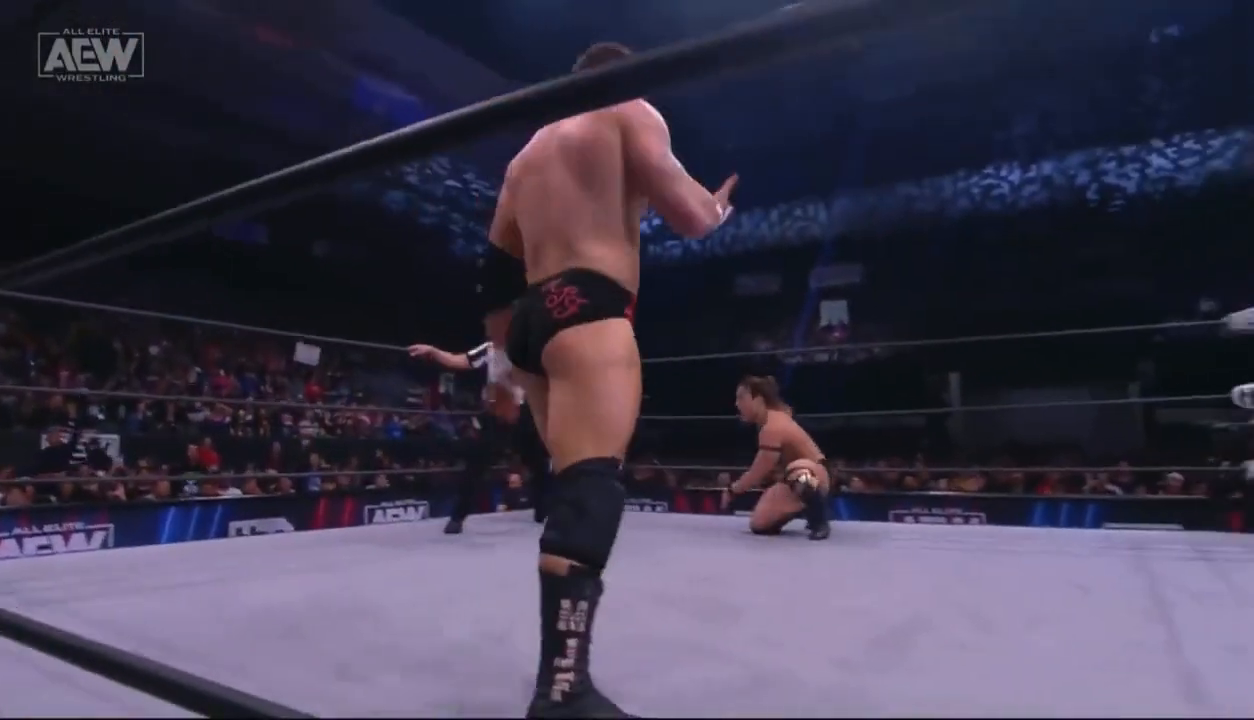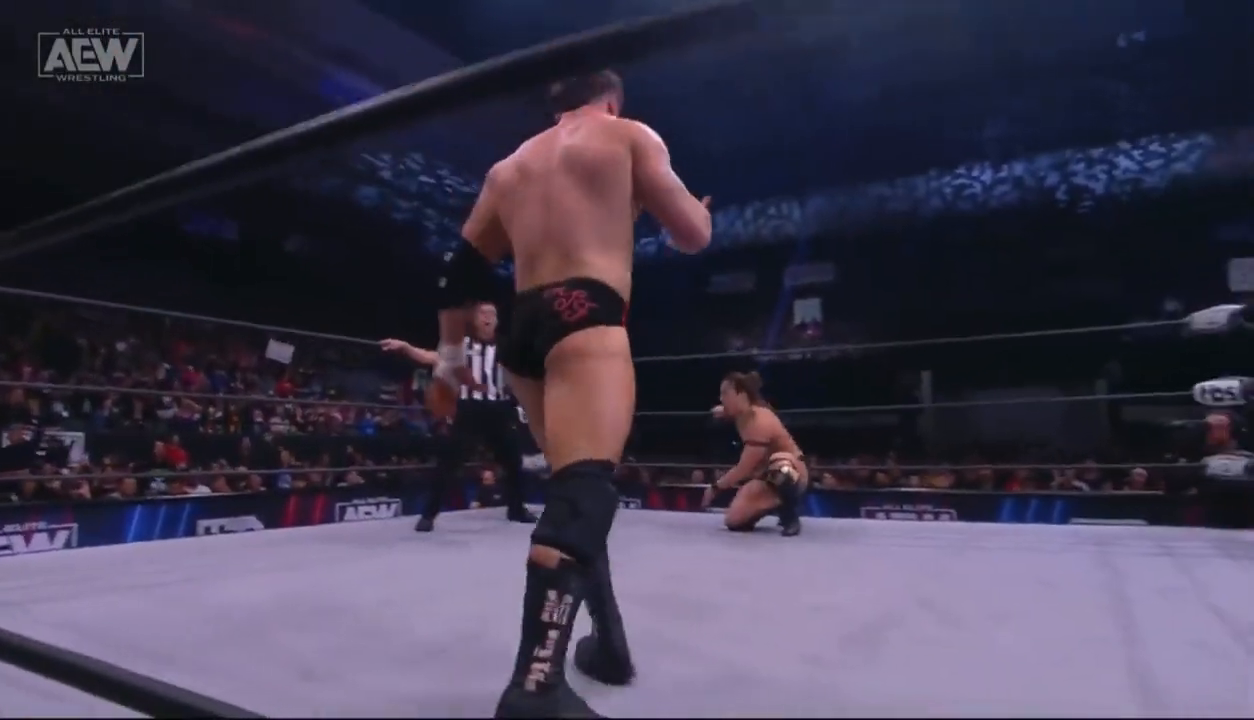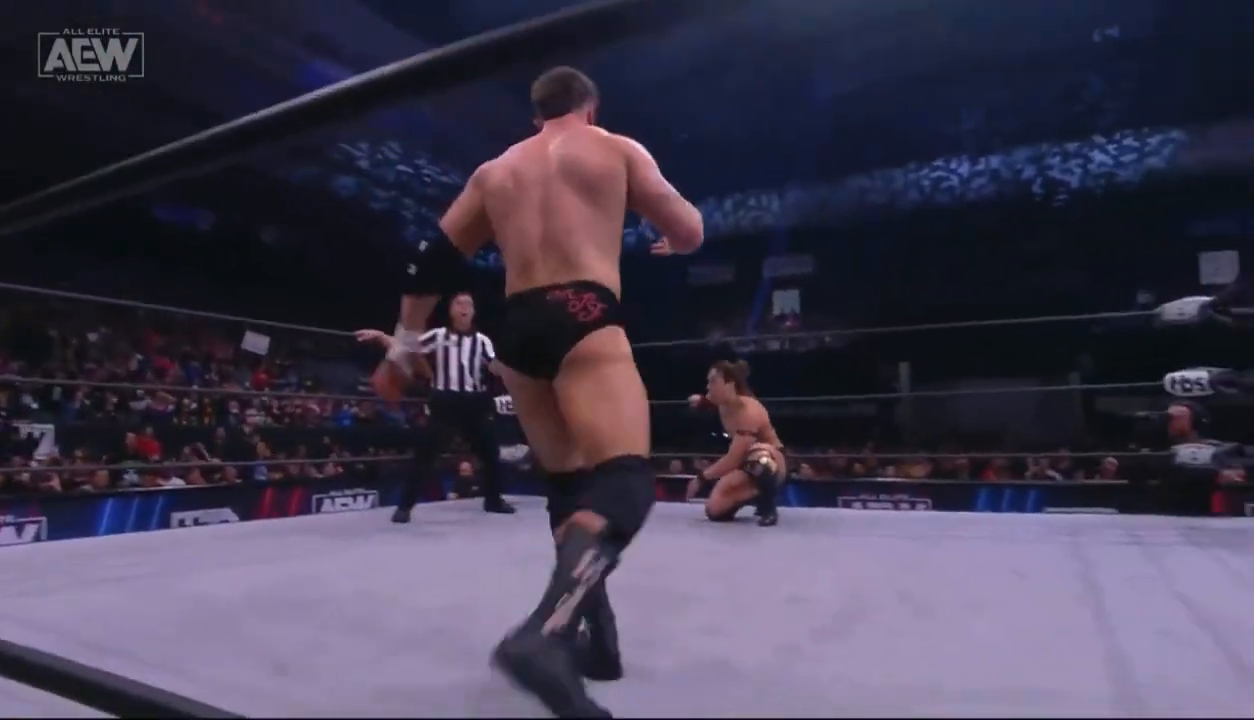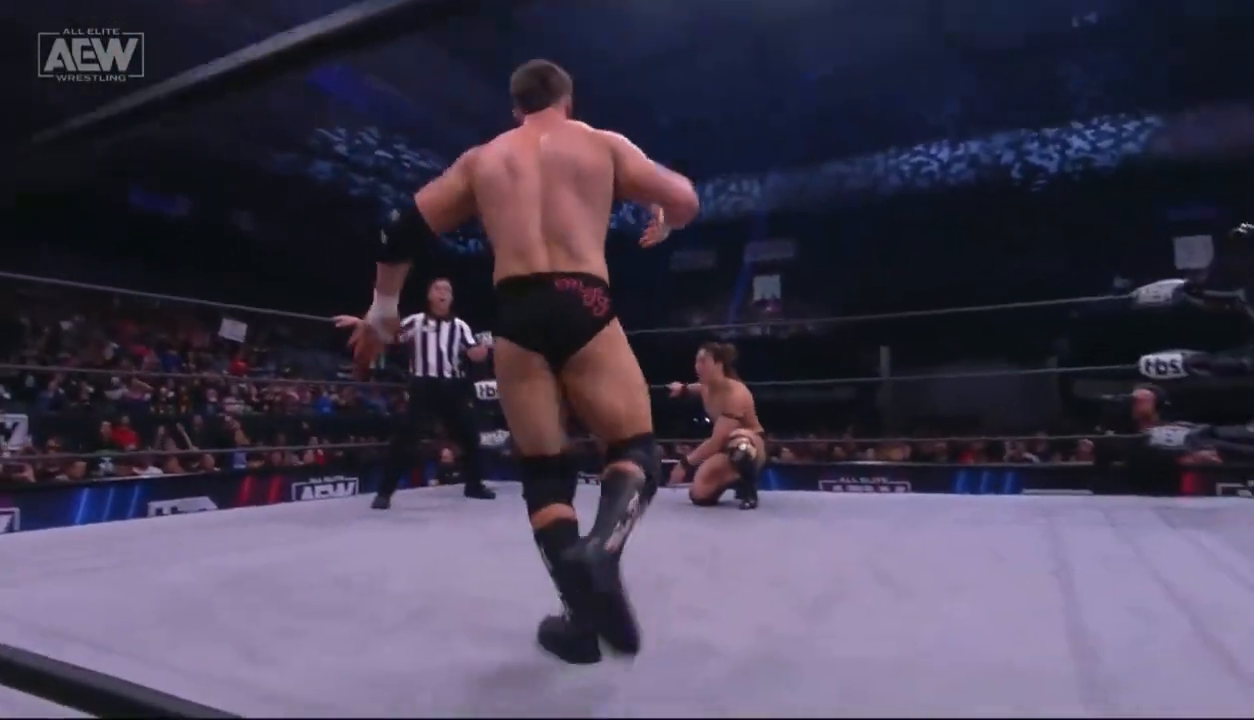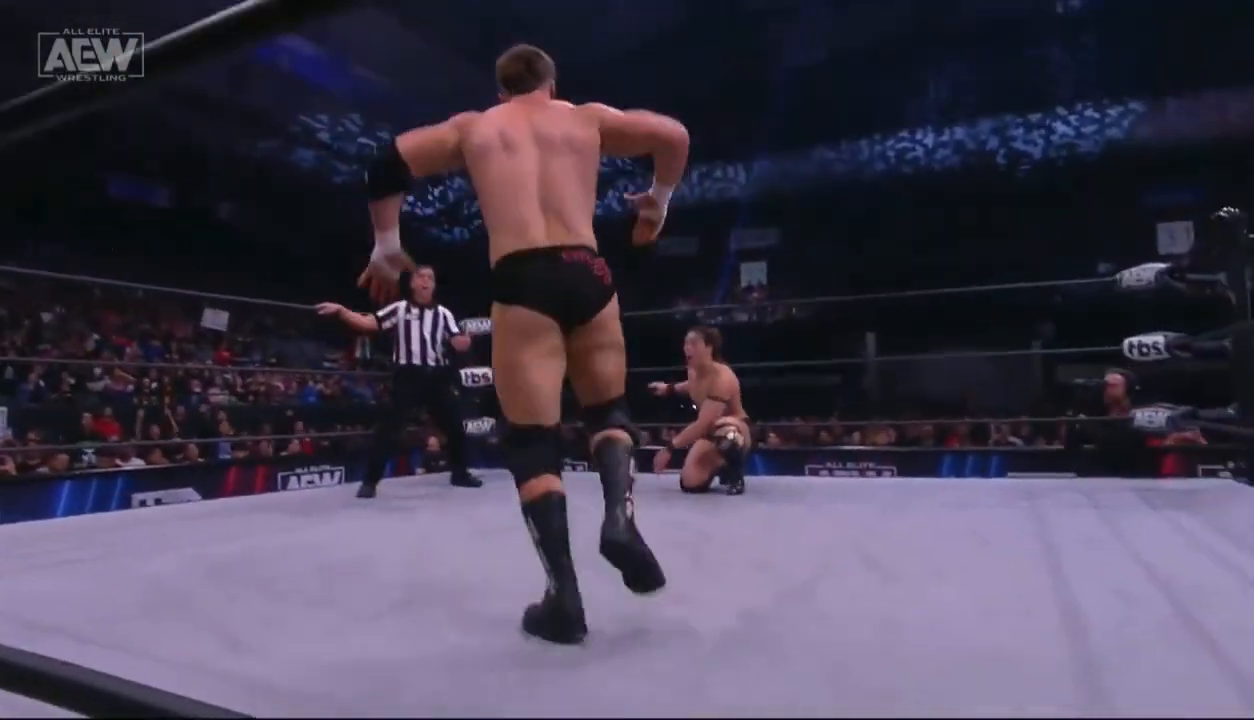
dt=0.1s
person 1, frame 1
left shoulder: (526, 154)
right shoulder: (629, 113)
left elbow: (495, 268)
right elbow: (690, 218)
left wrist: (498, 362)
right wrist: (720, 207)
left hip: (533, 321)
right hip: (590, 312)
left knee: (576, 484)
right knee: (591, 488)
left ankle: (566, 644)
person 1, frame 2
left shoulder: (509, 167)
right shoulder: (631, 137)
left elbow: (463, 268)
right elbow: (694, 233)
left wrist: (448, 357)
right wrist: (693, 221)
left hip: (522, 331)
right hip: (586, 321)
left knee: (577, 488)
right knee: (583, 489)
left ankle: (605, 641)
person 1, frame 3
left shoulder: (493, 171)
right shoulder: (616, 149)
left elbow: (434, 261)
right elbow: (688, 233)
left wrist: (401, 348)
right wrist: (668, 229)
left hip: (517, 330)
right hip: (587, 322)
left knee: (573, 485)
right knee: (625, 486)
right ankle: (542, 638)
person 1, frame 4
left shoulder: (481, 160)
right shoulder: (599, 144)
left elbow: (408, 230)
right elbow: (683, 200)
left wrist: (379, 310)
right wrist: (658, 229)
left hip: (516, 317)
right hip: (584, 306)
left knee: (546, 469)
right knee: (636, 453)
left ankle: (580, 615)
right ankle: (600, 551)
person 1, frame 5
left shoulder: (472, 128)
right shoulder: (586, 118)
left elbow: (385, 164)
right elbow: (673, 134)
left wrist: (387, 245)
right wrist: (658, 202)
left hip: (519, 287)
right hip: (586, 277)
left knee: (531, 442)
right knee: (608, 412)
left ankle: (563, 597)
right ankle: (620, 521)
person 2, frame 1
right shoulder: (490, 349)
right elbow: (459, 362)
left hip: (523, 413)
right hip: (496, 412)
left knee: (539, 462)
right knee: (478, 463)
left ankle: (542, 511)
right ankle: (458, 516)
person 2, frame 2
right shoulder: (463, 345)
right elbow: (432, 358)
right wrist: (404, 347)
left hip: (498, 411)
right hip: (469, 411)
left knee: (513, 459)
right knee: (449, 460)
left ankle: (516, 508)
right ankle: (429, 513)
person 2, frame 3
left shoulder: (481, 340)
right shoulder: (438, 335)
left elbow: (495, 368)
right wrist: (380, 336)
left hip: (474, 402)
right hip: (446, 402)
left knee: (490, 451)
right knee: (426, 451)
left ankle: (493, 499)
right ankle: (405, 504)
person 2, frame 4
left shoulder: (459, 326)
right shoulder: (416, 321)
left elbow: (475, 354)
left wrist: (484, 349)
right wrist: (357, 322)
left hip: (453, 389)
right hip: (424, 388)
left knee: (470, 437)
right knee: (404, 439)
left ankle: (474, 485)
right ankle: (385, 492)
person 2, frame 5
left shoulder: (443, 313)
right shoulder: (399, 309)
left elbow: (459, 344)
right elbow: (369, 322)
left wrist: (468, 338)
right wrist: (340, 310)
left hip: (436, 376)
right hip: (408, 376)
left knee: (454, 425)
right knee: (388, 428)
left ankle: (460, 473)
right ankle: (370, 480)
person 3, frame 1
left shoulder: (773, 428)
left elbow: (757, 474)
right elbow: (787, 411)
left wrist: (731, 491)
left hip: (817, 473)
right hip: (794, 478)
left knee: (798, 471)
right knee: (759, 525)
left ankle: (820, 519)
right ankle: (808, 508)
person 3, frame 2
left shoulder: (760, 423)
left elbow: (743, 469)
left wrist: (714, 487)
left hip: (794, 473)
right hip: (767, 475)
left knee: (780, 463)
right knee: (734, 520)
left ankle: (791, 517)
right ankle: (779, 504)
person 3, frame 3
left shoulder: (749, 412)
left elbow: (732, 459)
left wrist: (701, 478)
left hip: (773, 464)
right hip: (746, 466)
left knee: (759, 453)
right knee: (715, 511)
left ankle: (769, 507)
right ankle: (758, 494)
person 3, frame 4
left shoulder: (735, 395)
right shoulder: (707, 386)
left elbow: (717, 441)
left wrist: (684, 464)
left hip: (753, 446)
right hip: (724, 449)
left knee: (738, 439)
right knee: (698, 494)
left ankle: (750, 491)
right ankle: (738, 480)
person 3, frame 5
left shoulder: (722, 378)
right shoulder: (693, 371)
left elbow: (702, 425)
left wrist: (669, 448)
right wrist: (669, 389)
left hip: (737, 433)
right hip: (709, 436)
left knee: (724, 428)
right knee: (691, 483)
left ankle: (736, 477)
right ankle: (723, 466)
